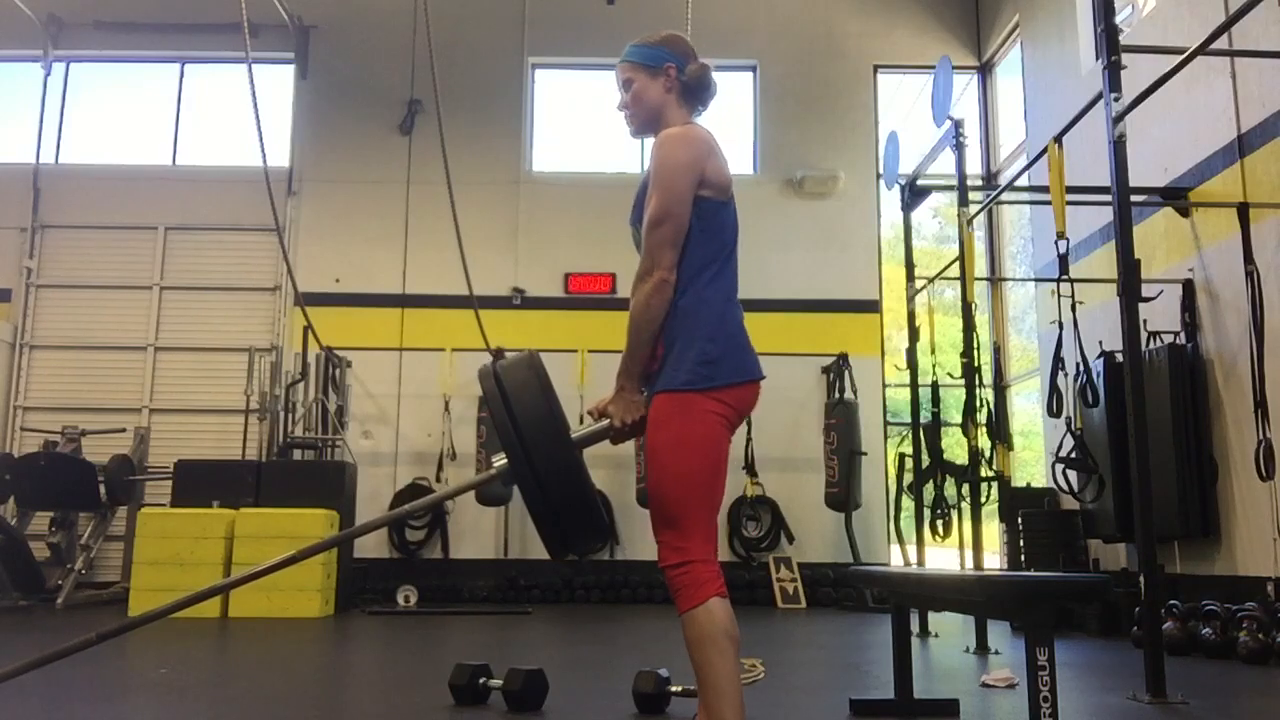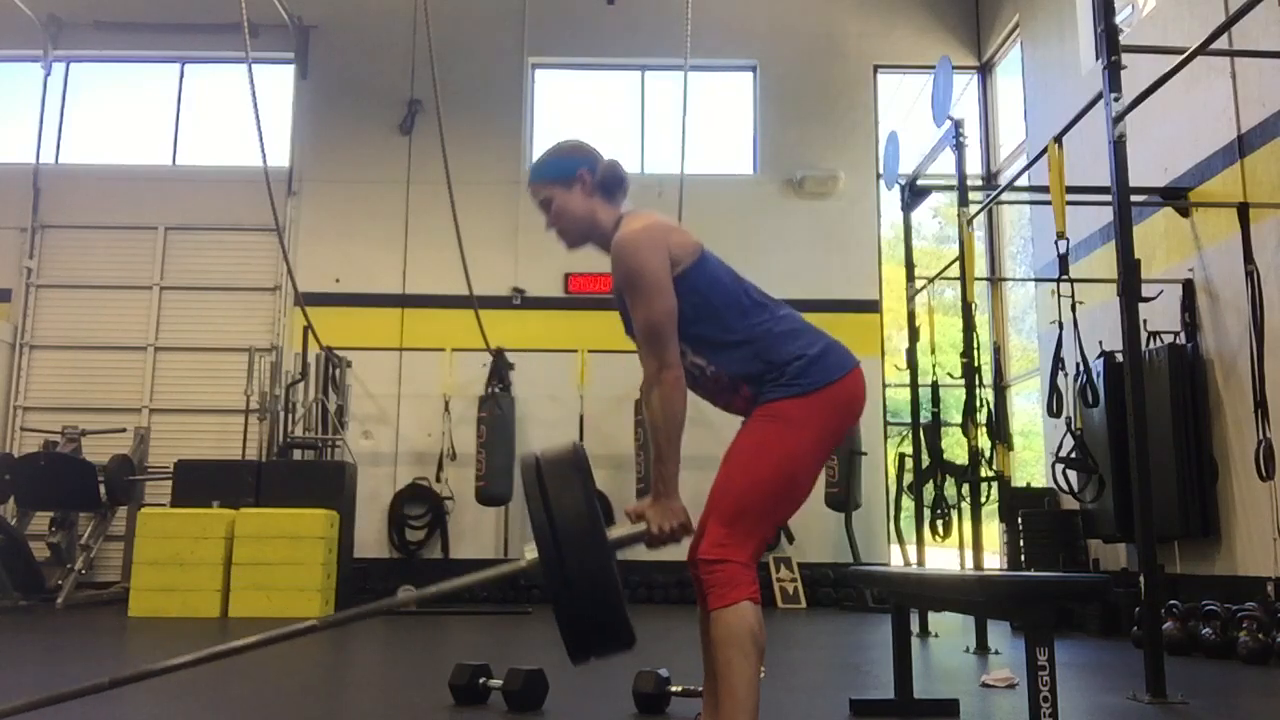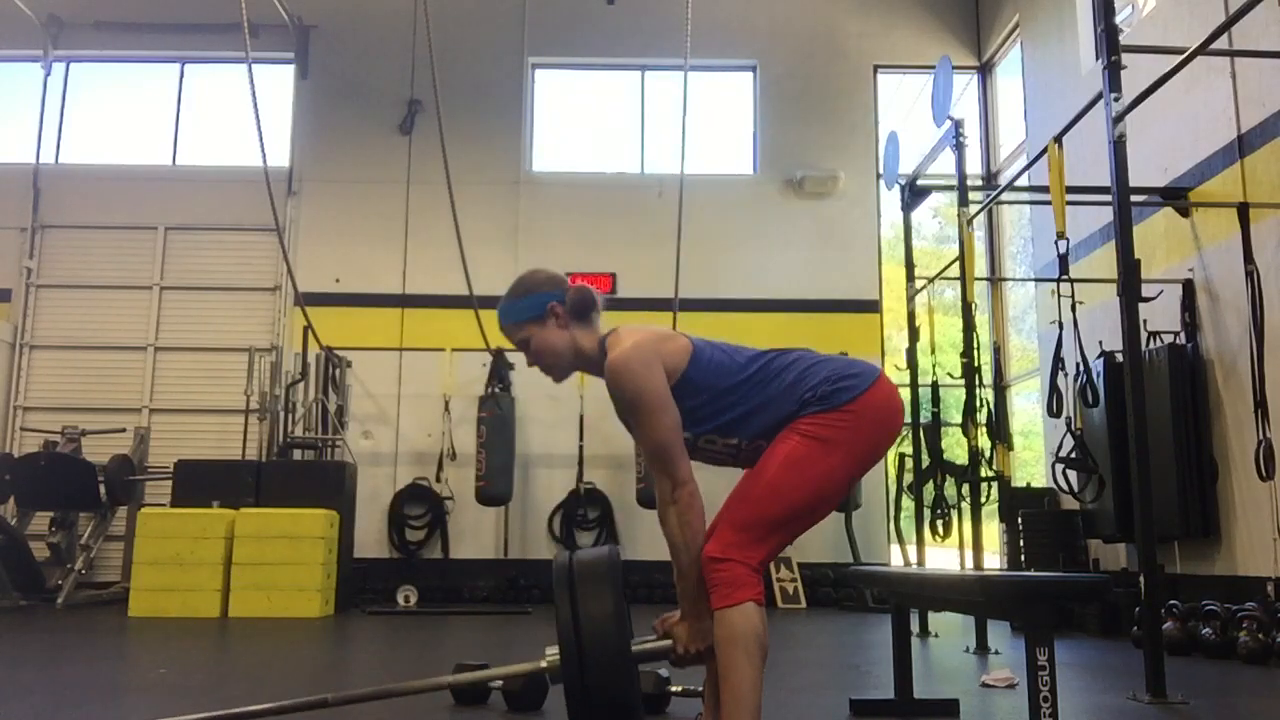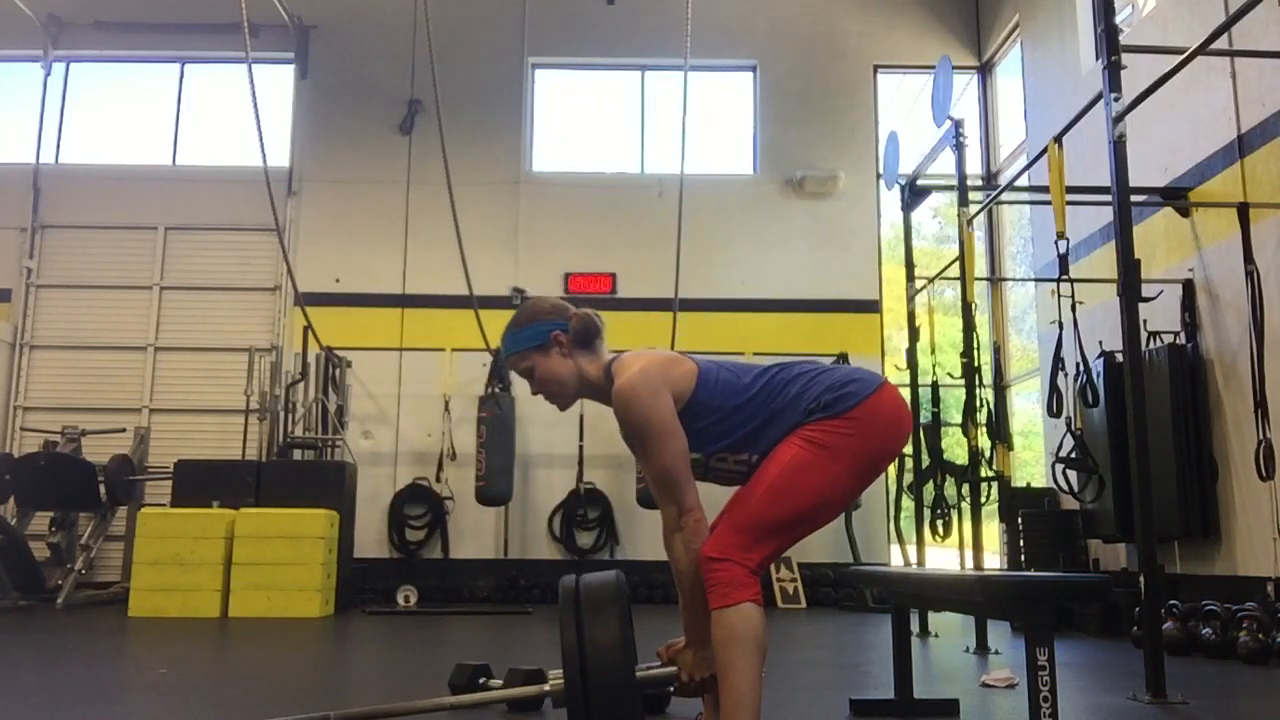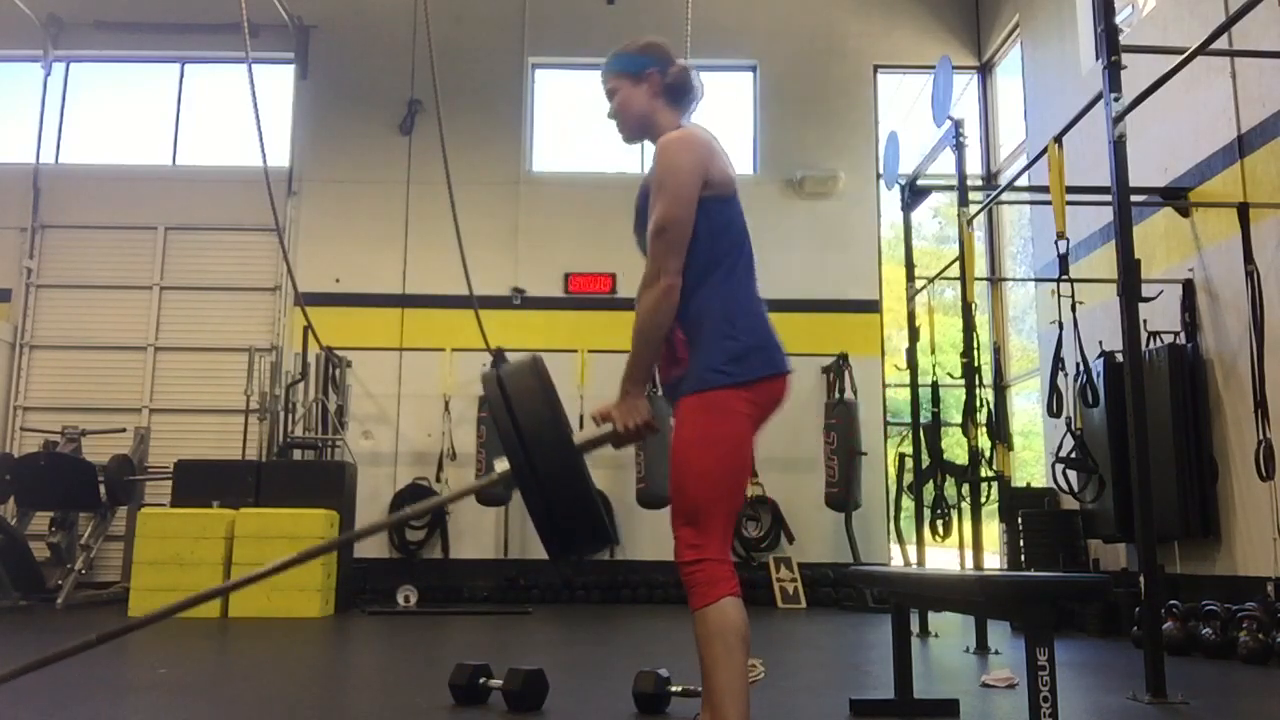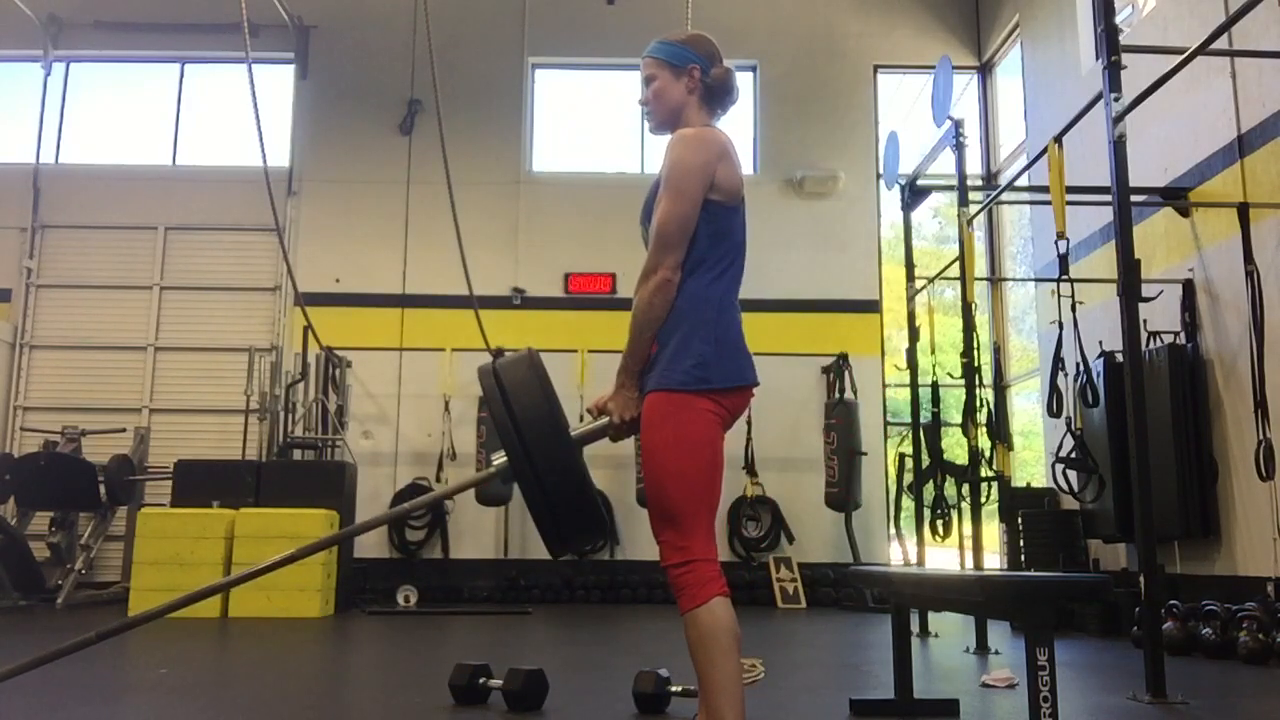
dt=0.7s
person 1, frame 1
left shoulder: (680, 143)
right shoulder: (685, 151)
left elbow: (658, 276)
left wrist: (625, 390)
right wrist: (637, 389)
left hip: (699, 374)
right hip: (705, 373)
left knee: (687, 561)
right knee: (688, 559)
person 1, frame 2
left shoulder: (636, 239)
right shoulder: (634, 247)
left elbow: (667, 374)
right elbow: (662, 376)
left wrist: (665, 495)
right wrist: (663, 493)
left hip: (807, 388)
right hip: (797, 394)
left knee: (723, 560)
right knee: (715, 560)
person 1, frame 3
left shoulder: (628, 359)
right shoulder: (626, 365)
left elbow: (681, 490)
right elbow: (669, 493)
left wrist: (694, 614)
right wrist: (693, 610)
left hip: (850, 406)
right hip: (845, 409)
left knee: (729, 560)
right knee: (725, 554)
person 1, frame 4
left shoulder: (635, 385)
right shoulder: (631, 391)
left elbow: (688, 518)
right elbow: (676, 519)
left wrist: (699, 643)
right wrist: (697, 638)
left hip: (856, 414)
right hip: (848, 419)
left knee: (727, 562)
right knee: (725, 558)
person 1, frame 5
left shoulder: (679, 147)
right shoulder: (684, 155)
left elbow: (663, 281)
right elbow: (673, 282)
left wrist: (631, 393)
right wrist: (640, 392)
left hip: (727, 369)
right hip: (725, 369)
left knee: (703, 556)
right knee: (703, 554)
person 1, frame 6
left shoulder: (695, 144)
right shoulder: (704, 151)
left elbow: (663, 274)
left wrist: (625, 384)
right wrist: (638, 383)
left hip: (691, 372)
right hip: (700, 370)
left knee: (690, 560)
right knee: (689, 556)
